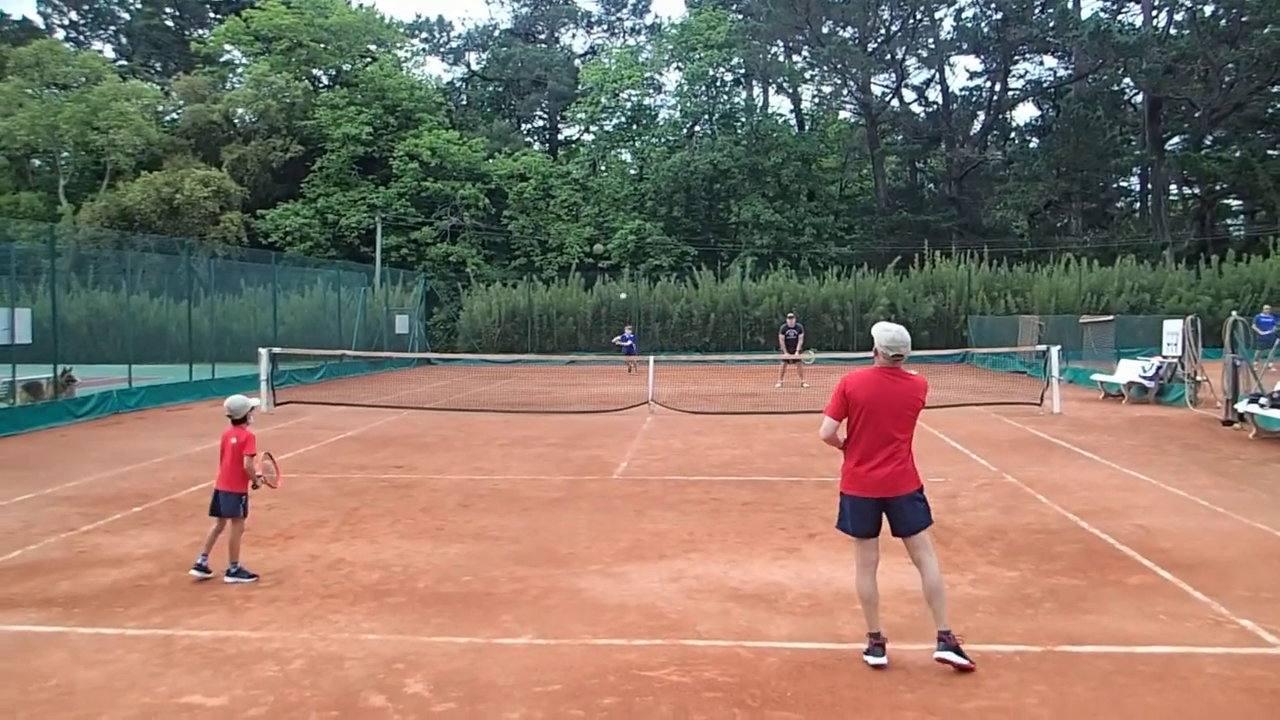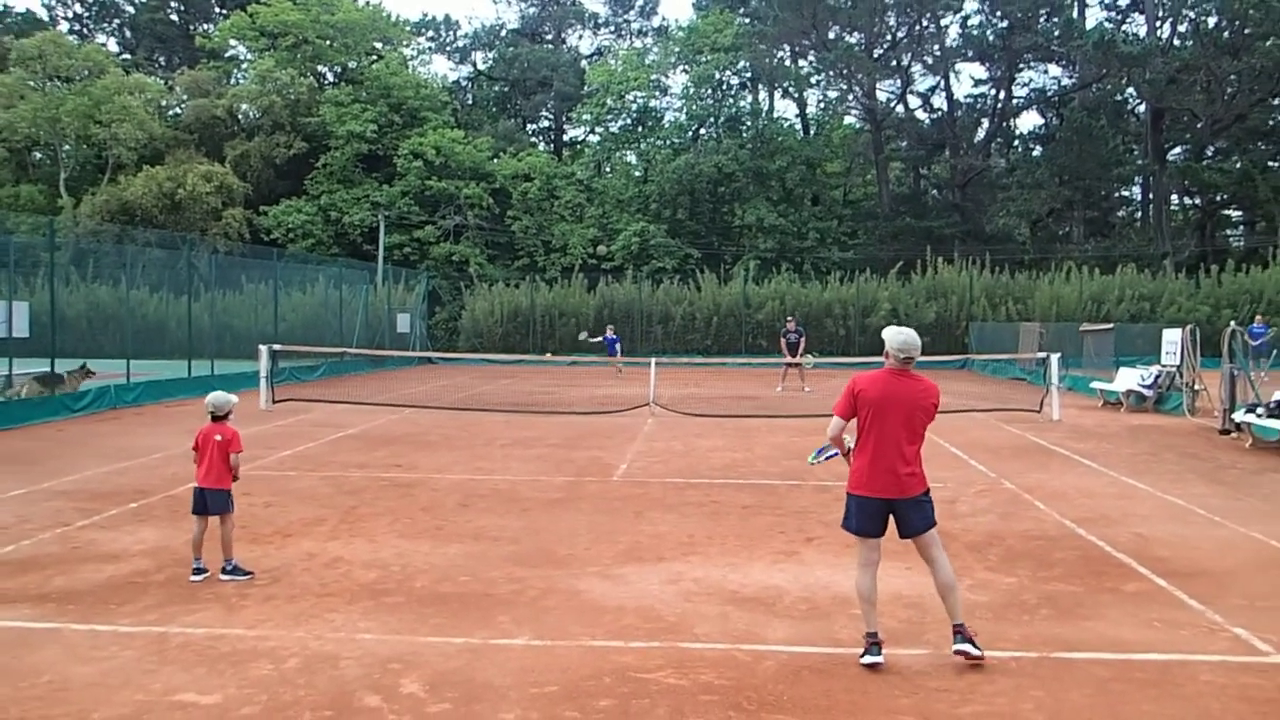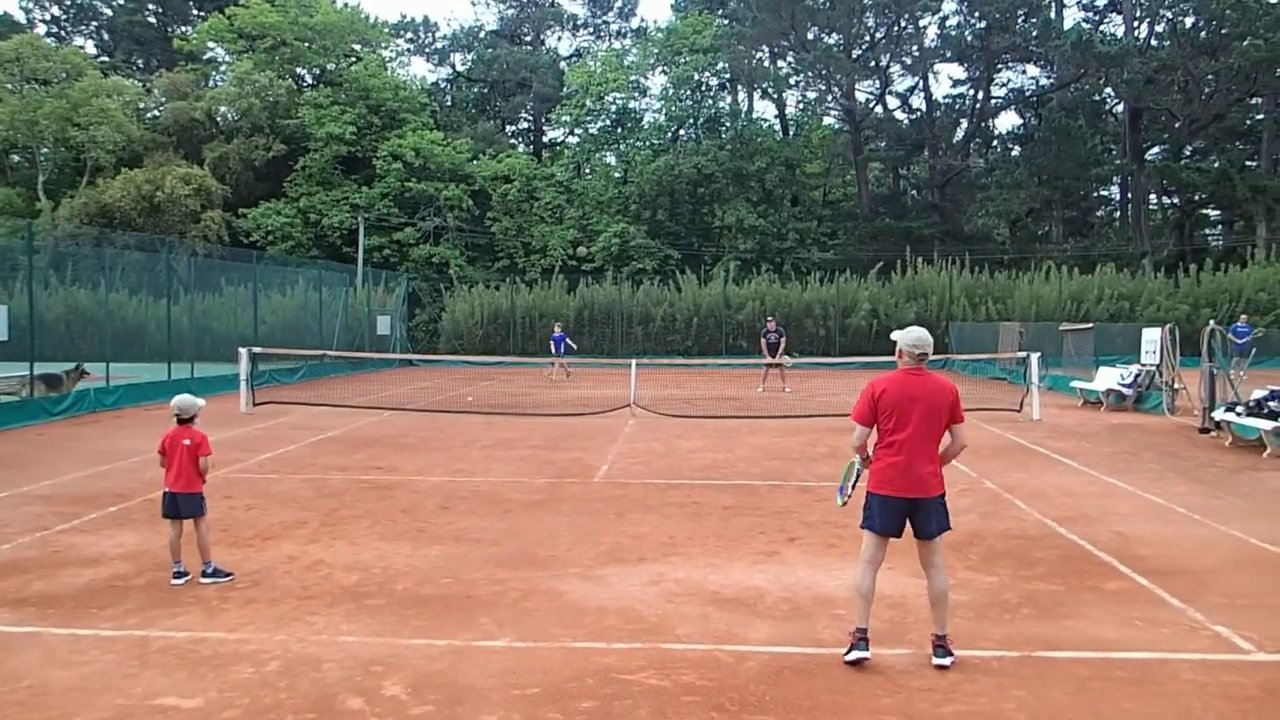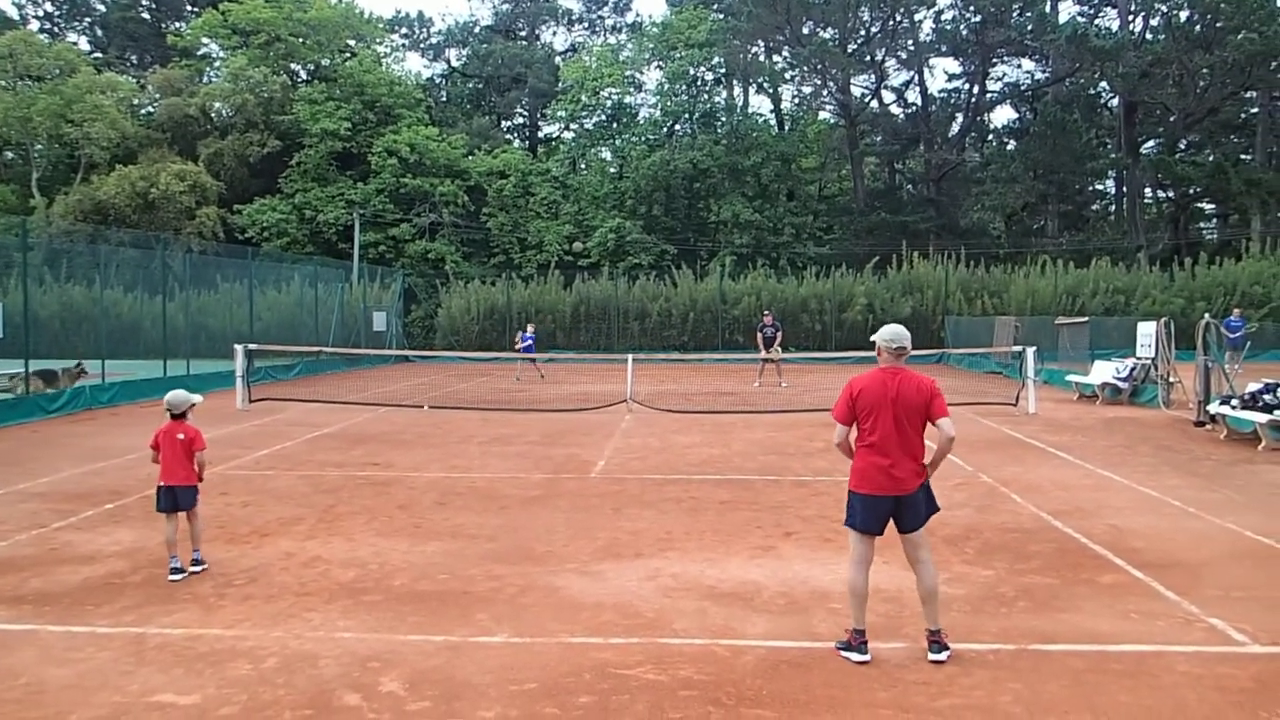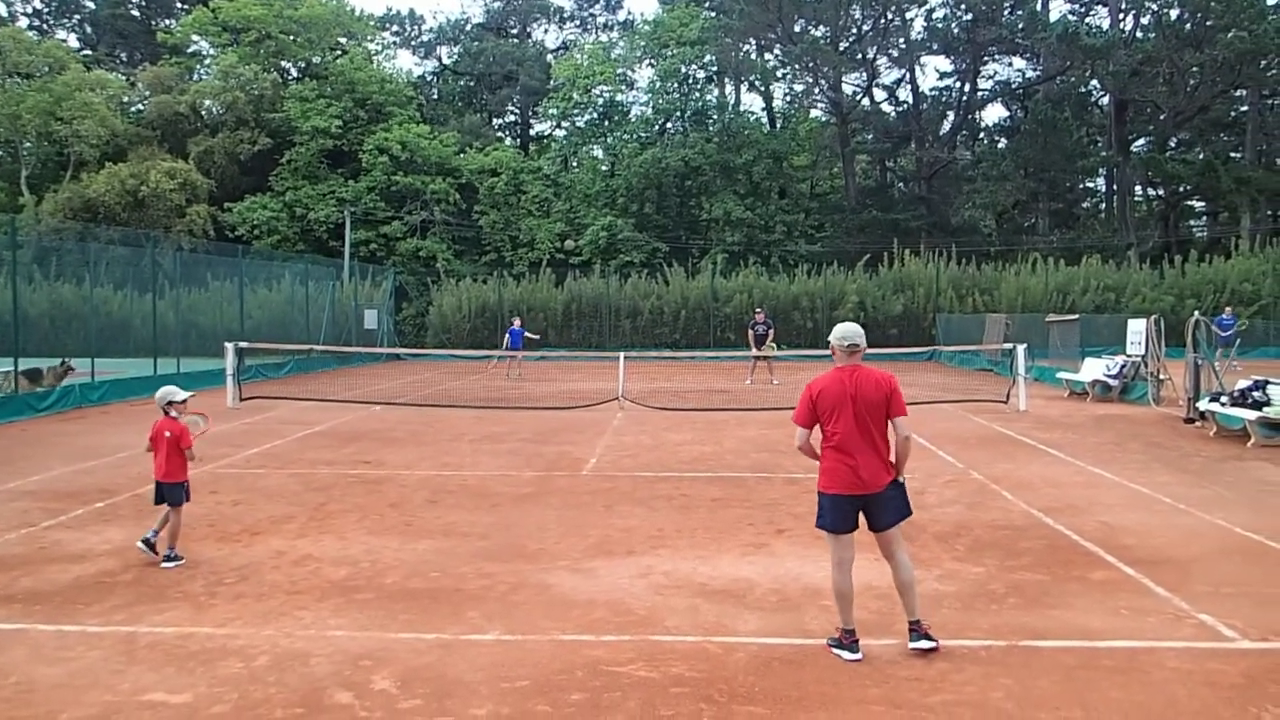
dt=0.5s
person 1, frame 1
left shoulder: (851, 383)
right shoulder: (918, 386)
left elbow: (826, 434)
left hip: (859, 486)
right hip: (903, 485)
left knee: (866, 564)
right knee: (926, 559)
left ankle: (876, 643)
right ankle: (944, 639)
person 1, frame 2
left shoulder: (860, 384)
right shoulder: (930, 391)
left elbow: (833, 434)
left wrist: (846, 452)
left hip: (867, 486)
right hip: (910, 487)
left knee: (867, 564)
right knee: (936, 558)
left ankle: (872, 644)
right ankle: (960, 633)
person 1, frame 3
left shoulder: (879, 387)
right shoulder: (947, 389)
left elbow: (858, 441)
right elbow: (959, 442)
left wrist: (869, 459)
left hip: (885, 486)
right hip: (928, 487)
left knee: (869, 562)
right knee: (934, 565)
left ankle: (860, 639)
right ankle: (941, 644)
person 1, frame 4
left shoulder: (856, 385)
right shoulder: (926, 387)
left elbow: (840, 440)
right elbow: (948, 435)
right wrist: (929, 469)
left hip: (867, 486)
right hip: (910, 485)
left knee: (859, 562)
right knee: (922, 561)
left ankle: (858, 640)
right ankle: (936, 639)
person 1, frame 5
left shoulder: (816, 387)
right shoulder: (885, 381)
left elbow: (801, 443)
right elbow: (904, 434)
right wrist: (898, 471)
left hip: (836, 485)
right hip: (879, 482)
left knee: (841, 562)
right knee: (897, 554)
left ankle: (848, 638)
right ankle: (916, 629)
person 2, frame 1
left shoulder: (227, 434)
right shoulder: (248, 436)
right elbow: (247, 465)
left wrist: (251, 475)
right wrist: (255, 480)
left hip: (221, 486)
right hip: (236, 489)
left knee: (219, 525)
right knee: (237, 528)
left ankle: (201, 564)
right ankle: (233, 570)
person 2, frame 2
left shoulder: (202, 431)
right shoulder: (231, 433)
left elbow: (196, 459)
right elbow: (234, 462)
right wrist: (236, 474)
left hip: (201, 484)
right hip: (221, 486)
left knee: (200, 525)
right knee: (227, 525)
left ankle: (197, 567)
right ankle: (228, 567)
person 2, frame 3
left shoulder: (168, 435)
right shoulder: (199, 437)
left elbow: (162, 463)
right elbow: (203, 466)
right wrist: (203, 477)
left hip: (171, 488)
right hip: (192, 489)
left knee: (175, 529)
right knee: (202, 528)
left ankle: (178, 571)
right ankle: (208, 570)
person 2, frame 4
left shoulder: (161, 431)
right shoulder: (193, 432)
left elbow: (154, 458)
right elbow: (200, 460)
right wrist: (201, 474)
left hip: (166, 482)
right hip: (187, 482)
left knee: (171, 522)
right knee: (193, 518)
left ankle: (175, 566)
right ankle: (196, 559)
person 2, frame 5
left shoulder: (157, 425)
right shoulder: (181, 428)
left elbow: (149, 448)
right elbow: (190, 456)
right wrist: (191, 451)
left hip: (161, 475)
right hip: (176, 477)
left knee: (172, 509)
right knee: (175, 514)
left ankle: (149, 538)
right ankle: (170, 555)
